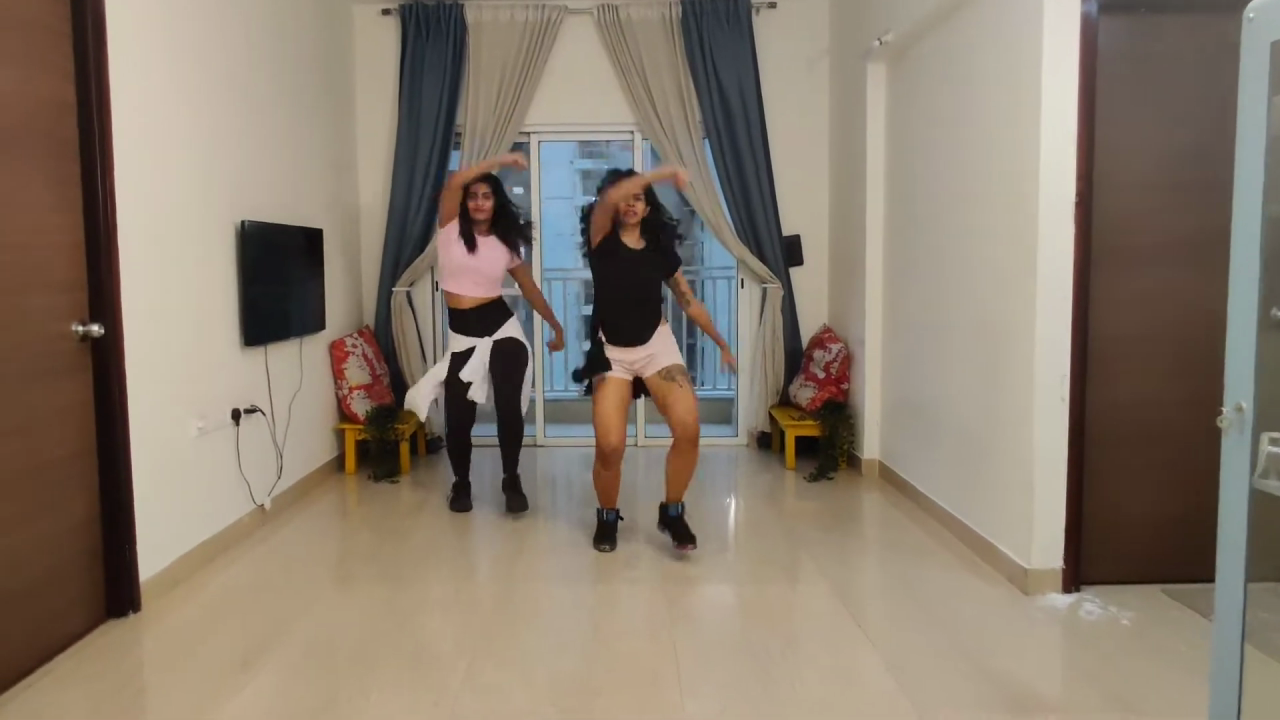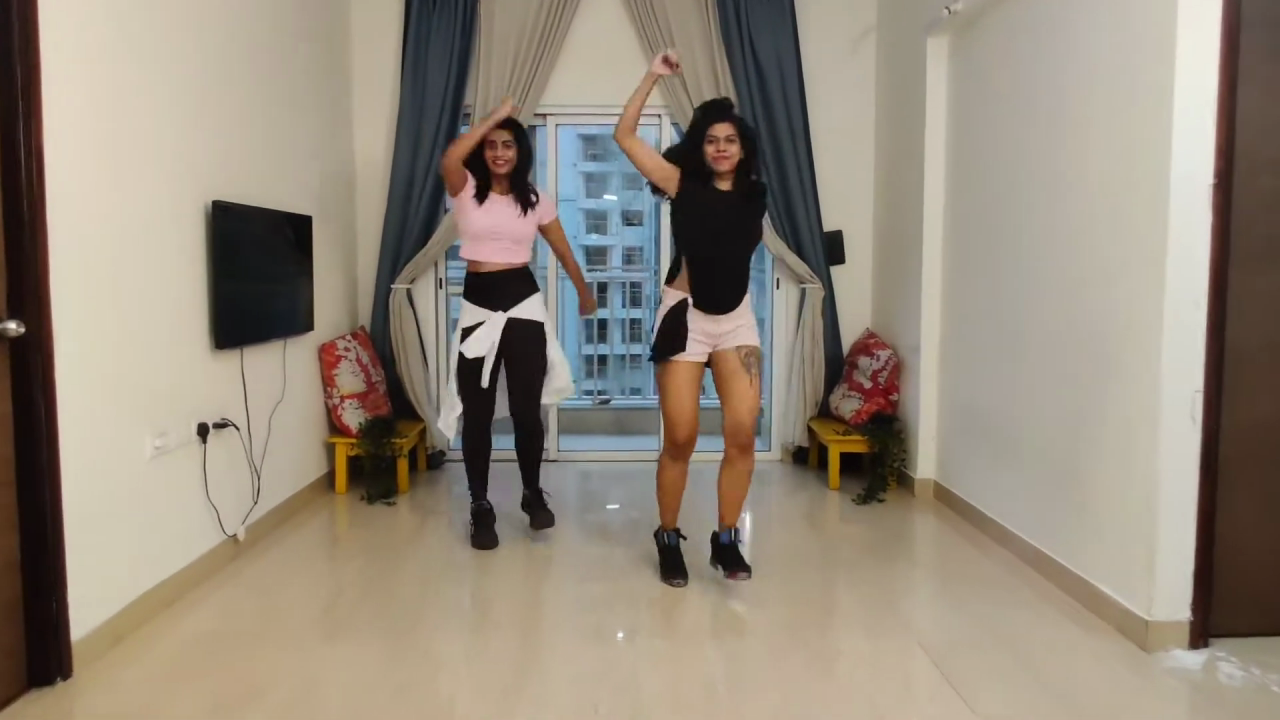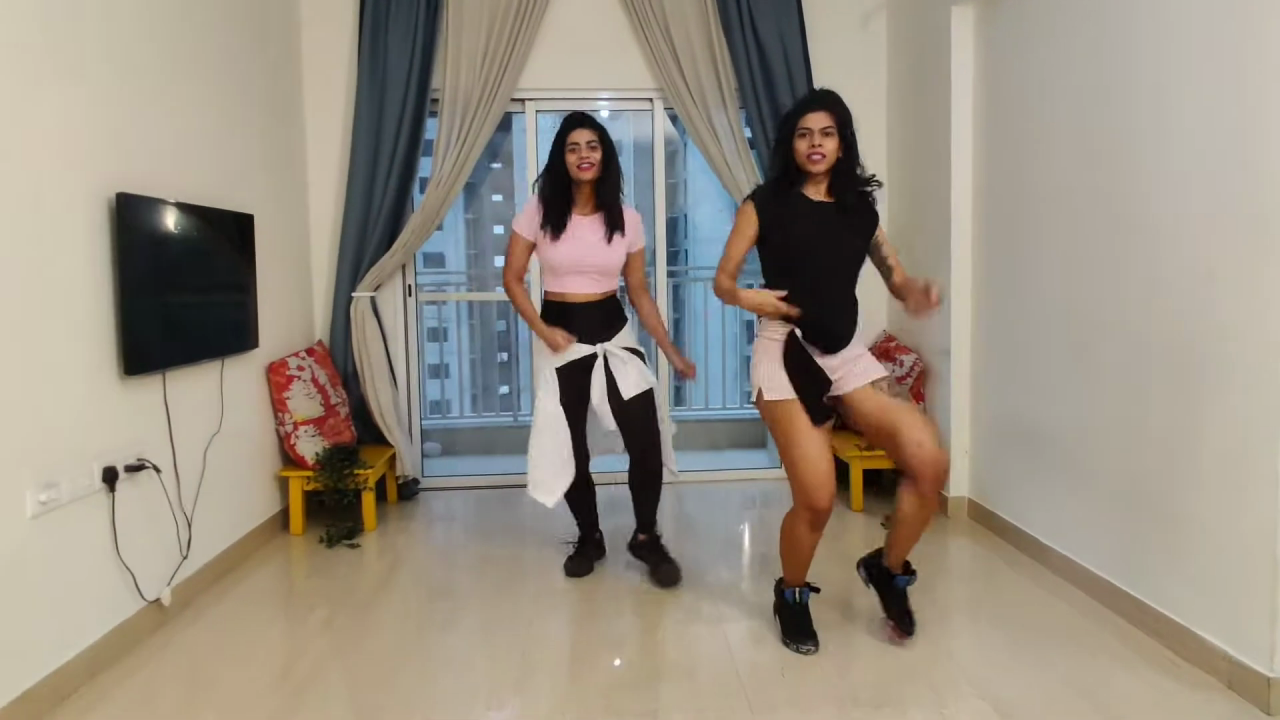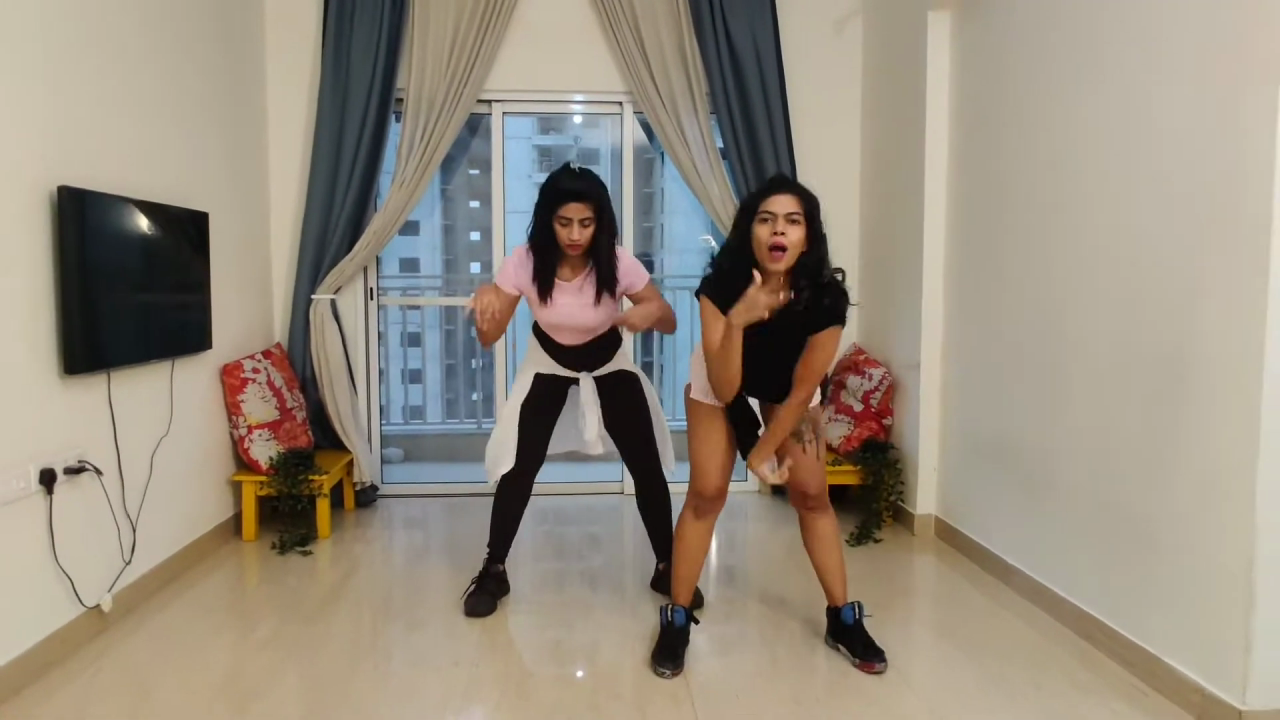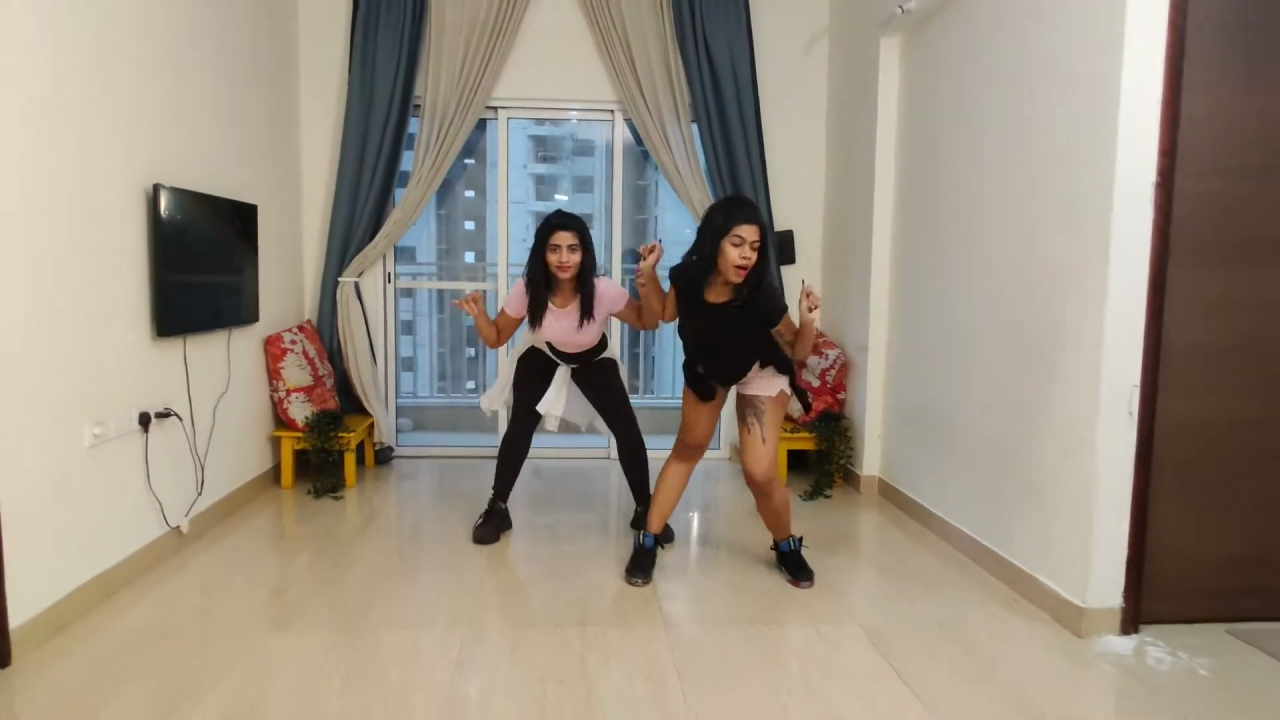
dt=1s
person 1, frame 1
left shoulder: (663, 251)
right shoulder: (602, 239)
left elbow: (689, 302)
right elbow: (605, 201)
left wrist: (721, 343)
right wrist: (655, 174)
left hip: (656, 346)
right hip: (611, 351)
left knee: (688, 428)
right knee: (609, 447)
left ankle: (672, 511)
right ankle: (607, 517)
person 1, frame 2
left shoulder: (754, 196)
right shoulder: (681, 182)
right elbow: (624, 134)
right wrist: (653, 75)
left hip: (736, 317)
right hip: (685, 315)
left knee: (742, 432)
right knee: (680, 439)
left ankle: (726, 541)
right ankle: (668, 540)
person 1, frame 3
left shoulder: (859, 207)
right shoulder: (767, 202)
left elbow: (896, 278)
right elbow: (723, 277)
left wrist: (915, 294)
right wrist: (747, 297)
left hip: (846, 356)
right hip: (786, 357)
left knee: (930, 464)
right knee: (817, 498)
left ankle: (888, 568)
right ankle: (791, 597)
person 1, frame 4
left shoulder: (824, 298)
right shoulder: (721, 288)
left elbow: (803, 390)
right elbow: (725, 389)
left wrist: (766, 451)
right wrist: (737, 321)
left hip: (788, 386)
right hip: (719, 379)
left knee: (812, 496)
right knee: (707, 494)
left ankle: (843, 618)
right ankle: (677, 619)
person 1, frame 5
left shoulder: (762, 296)
right shoulder: (688, 279)
left elbow: (797, 351)
right elbow: (666, 314)
left wrist: (807, 322)
right wrist: (648, 278)
left hip: (761, 375)
right hip: (706, 368)
left knee: (760, 475)
right knee: (688, 449)
left ankle: (787, 547)
person 2, frame 1
left shoulder: (506, 242)
right shoulder: (450, 228)
left elbow: (529, 288)
right elbow: (453, 184)
left wrist: (556, 326)
right wrist: (499, 161)
left hip: (502, 331)
right hip: (463, 338)
left knee: (509, 410)
right knee: (458, 420)
left ankle: (511, 481)
right ankle: (461, 483)
person 2, frame 2
left shoulder: (535, 199)
right shoulder: (465, 189)
left elbow: (562, 248)
right elbow: (450, 158)
left wrist: (584, 290)
right wrist: (490, 119)
left hip: (523, 303)
right hip: (477, 307)
left knee: (526, 411)
right knee: (476, 415)
left ankle: (533, 493)
right ankle: (480, 508)
person 2, frame 3
left shoulder: (625, 218)
right shoulder: (540, 210)
left elbow: (640, 292)
right elbow: (512, 278)
left wrist: (670, 349)
right wrist: (541, 328)
left hip: (615, 336)
right hip: (564, 341)
left knee: (648, 446)
right knee: (570, 458)
left ankle: (646, 537)
right ankle: (589, 538)
person 2, frame 4
left shoulder: (619, 263)
right shoulder: (524, 263)
left elbow: (668, 322)
right elbow: (489, 338)
left wrist: (654, 311)
right wrist: (485, 302)
left hip: (610, 365)
right hip: (548, 364)
left knee: (648, 467)
right knee: (520, 466)
left ankle: (667, 568)
right ankle: (493, 572)
person 2, frame 5
left shoulder: (605, 291)
right shoulder: (525, 292)
left elbow: (647, 322)
right elbow: (495, 338)
left wrist: (648, 288)
right wrist: (478, 313)
left hip: (595, 361)
right hip: (543, 355)
left knee: (628, 430)
right knee: (521, 425)
left ankle: (645, 510)
right ankle: (498, 508)
